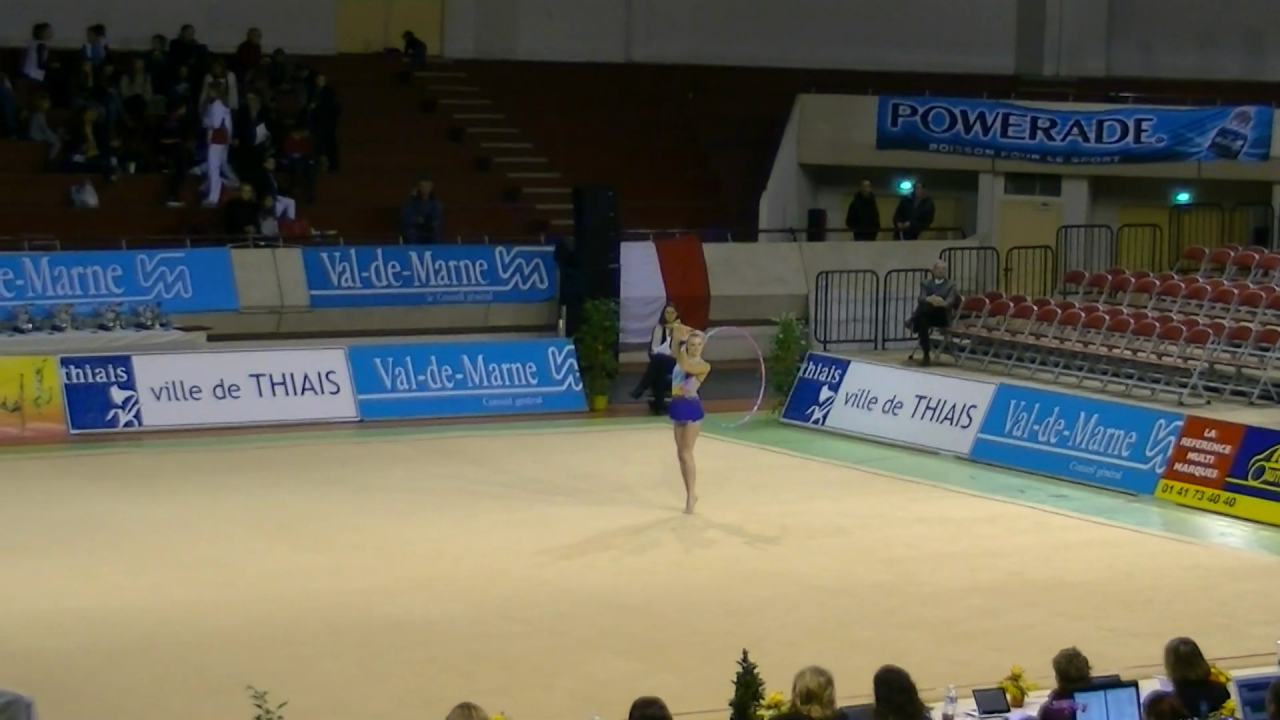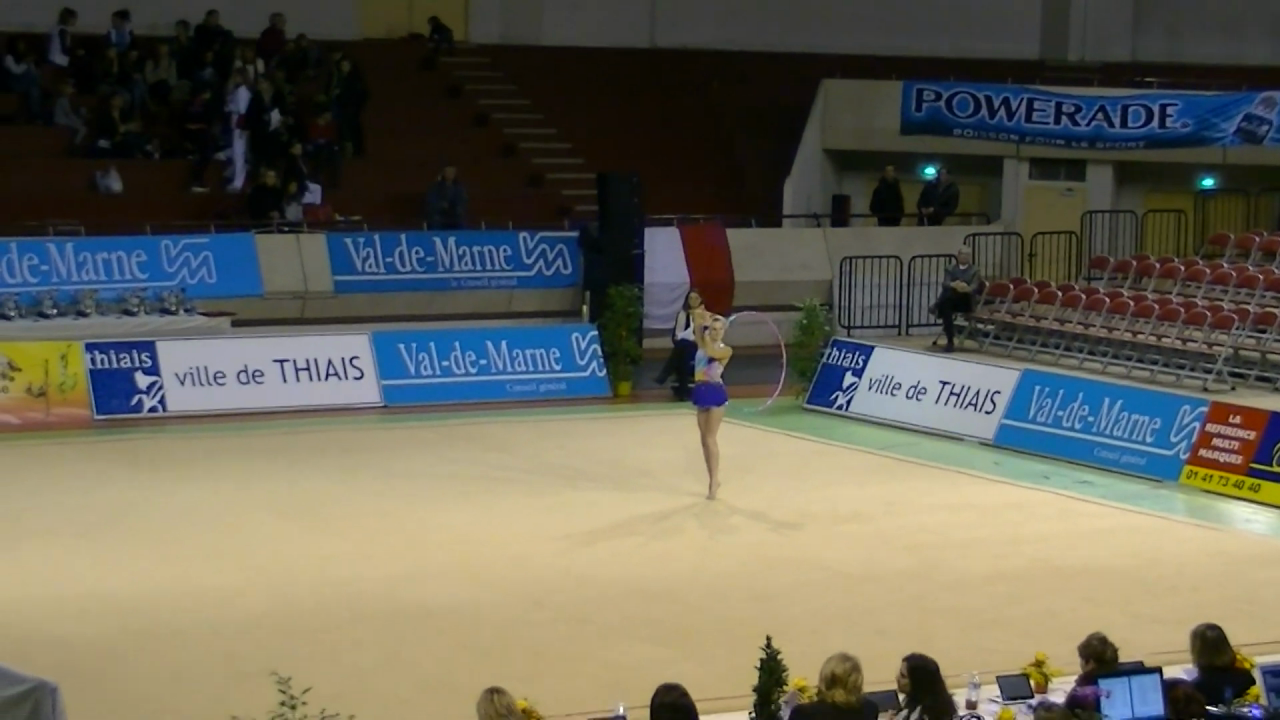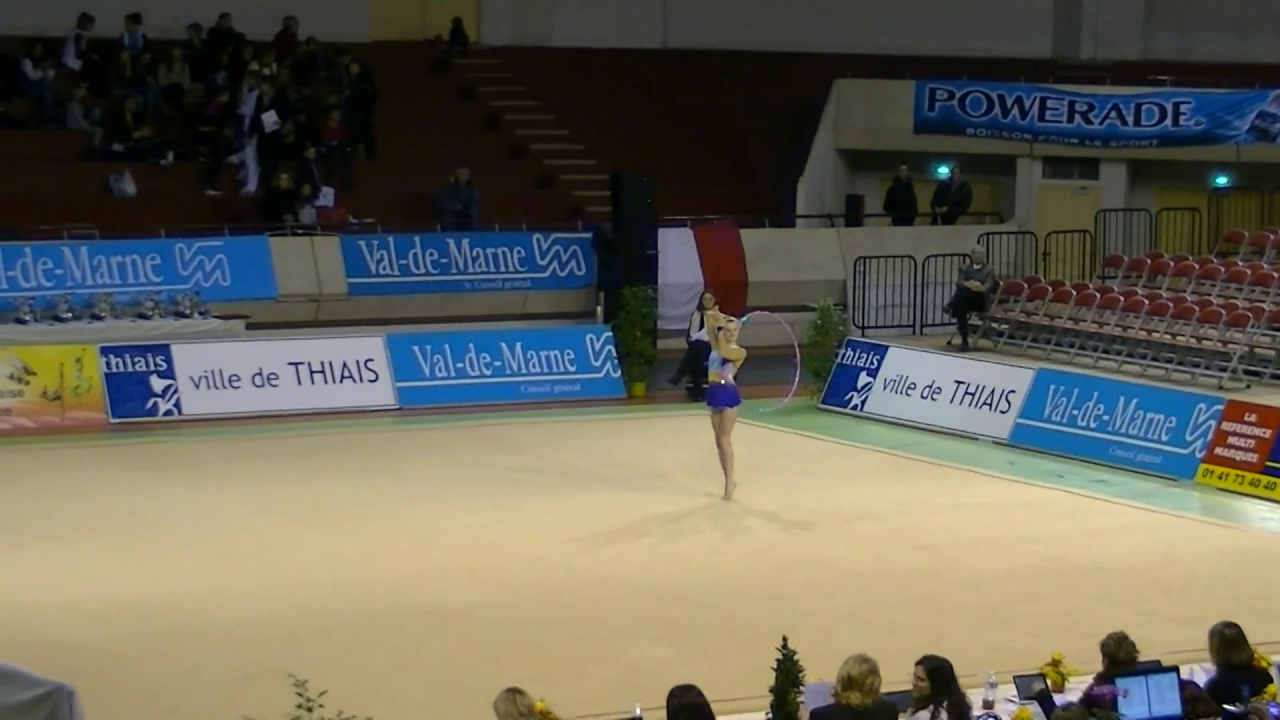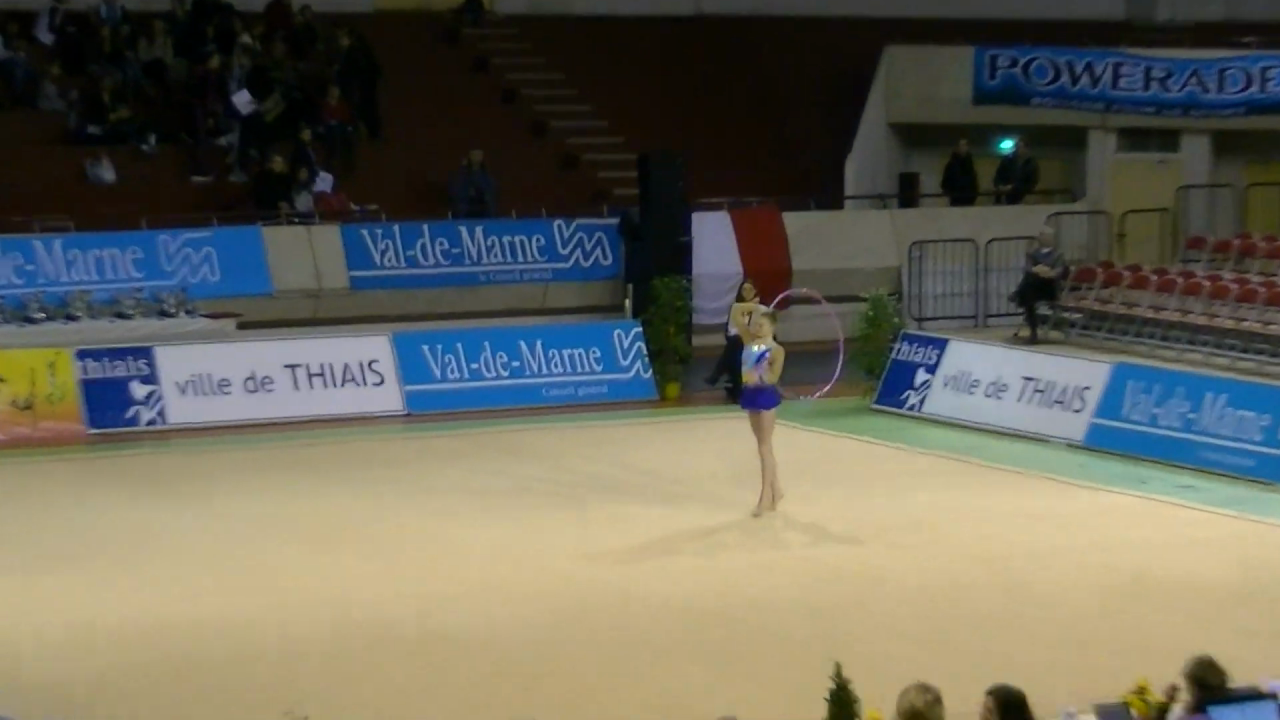
dt=0.5s
person 1, frame 1
left shoulder: (704, 366)
right shoulder: (681, 358)
left elbow: (687, 367)
right elbow: (676, 334)
left wrist: (683, 348)
left hip: (691, 407)
right hip: (677, 406)
left knee: (686, 454)
right knee: (681, 454)
left ankle: (691, 495)
right ankle: (690, 493)
person 1, frame 2
left shoulder: (726, 350)
right shoulder: (701, 343)
left elbow: (710, 351)
right elbow: (696, 314)
left wrist: (706, 333)
left hip: (715, 393)
right hip: (701, 391)
left knee: (710, 439)
right knee: (704, 440)
left ankle: (714, 480)
right ankle: (713, 479)
person 1, frame 3
left shoulder: (740, 352)
right shoulder: (716, 344)
left elbow: (724, 352)
right elbow: (708, 315)
left wrist: (720, 332)
left hip: (728, 394)
right hip: (714, 393)
left knee: (724, 440)
right knee: (719, 441)
left ankle: (729, 481)
right ankle: (728, 480)
person 1, frame 4
left shoulder: (776, 350)
right shoulder: (749, 340)
left elbow: (775, 378)
right elbow: (736, 311)
left wrist: (759, 379)
right wrist: (754, 308)
left hip: (765, 396)
right hip: (750, 395)
left knee: (764, 447)
right knee: (764, 447)
left ankle: (765, 496)
right ankle: (775, 491)
